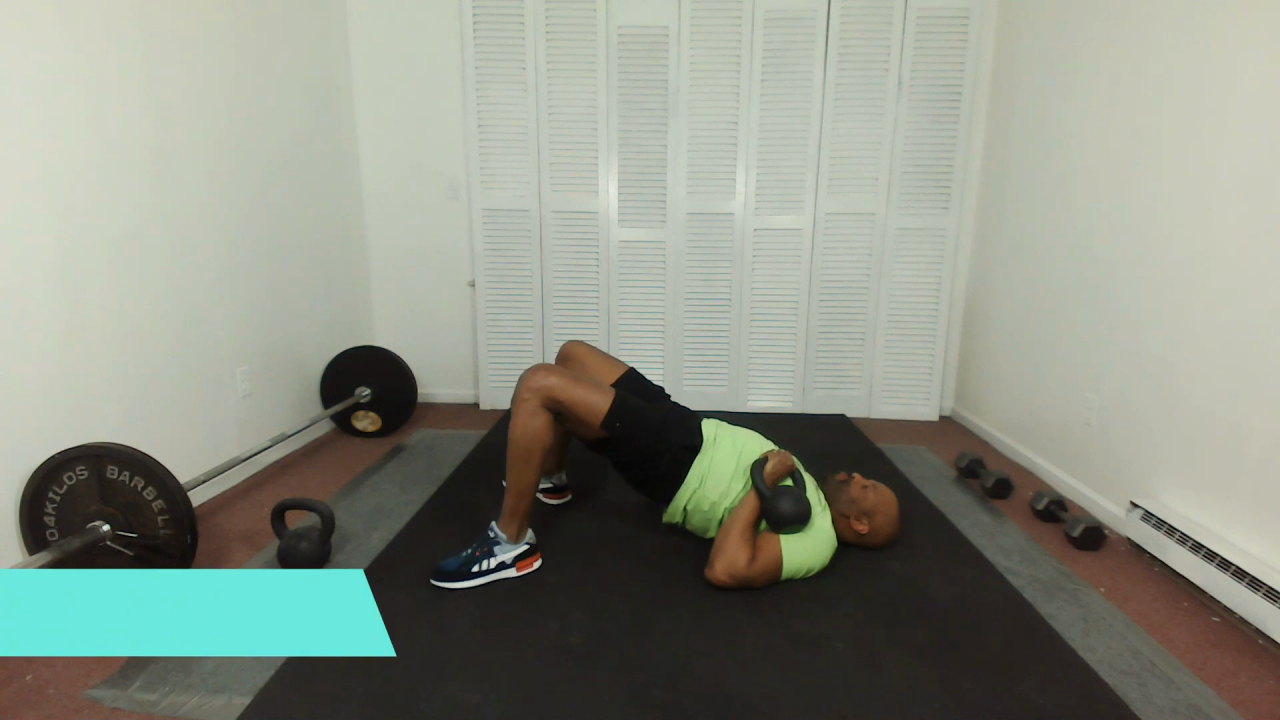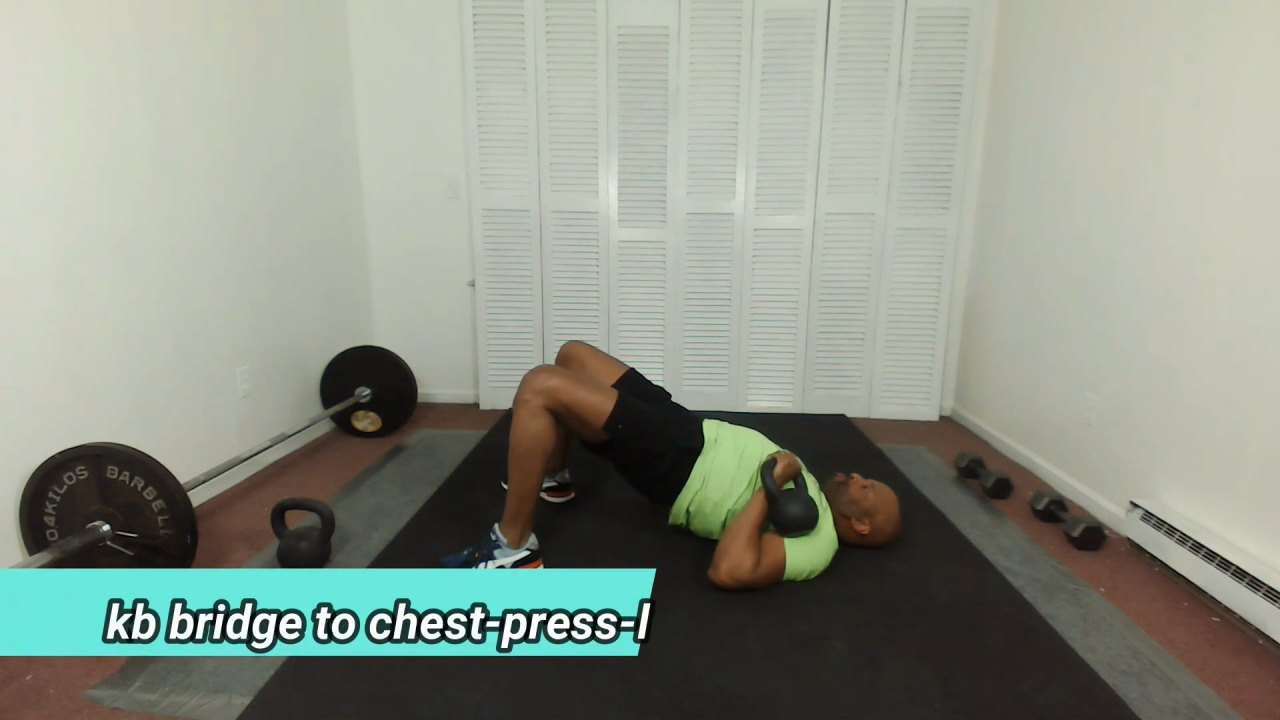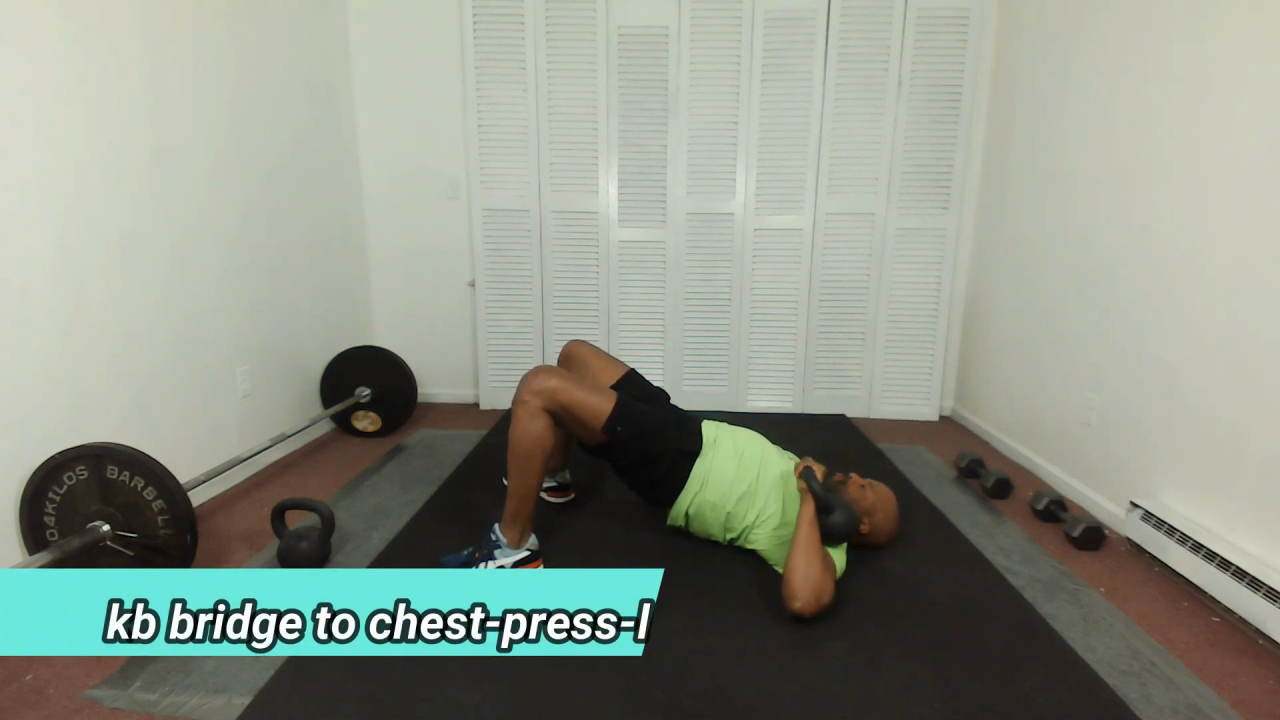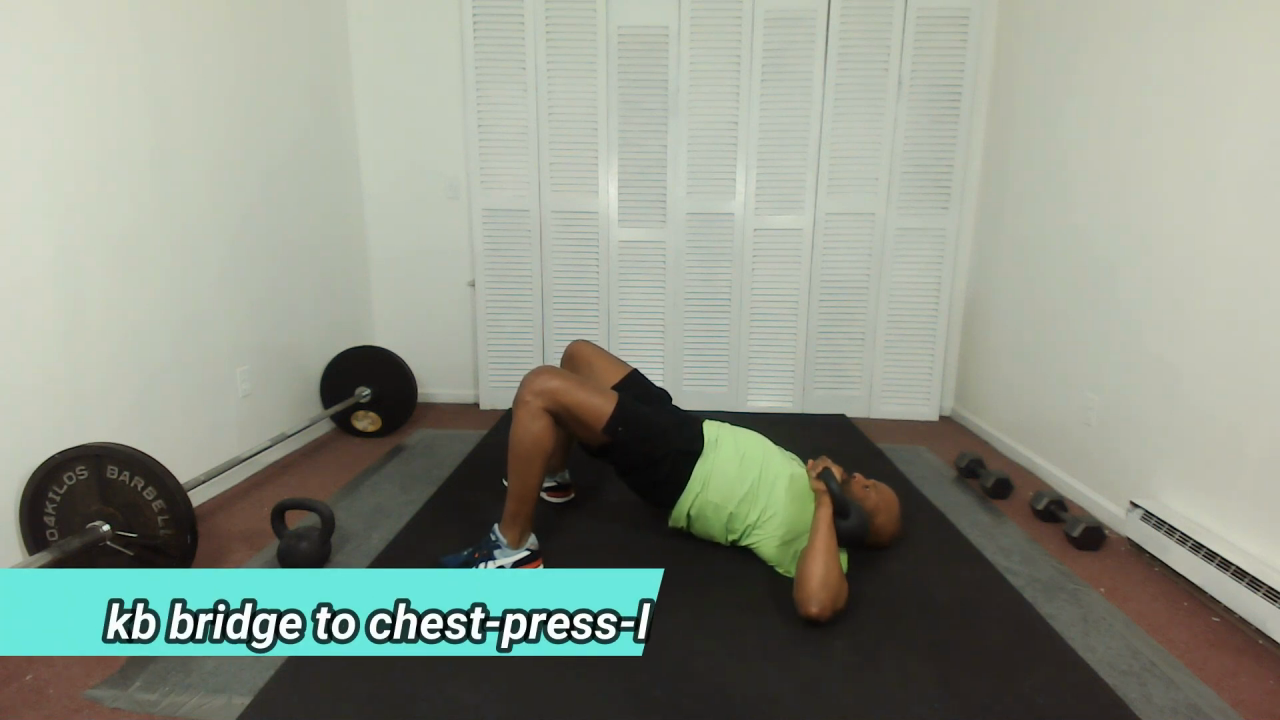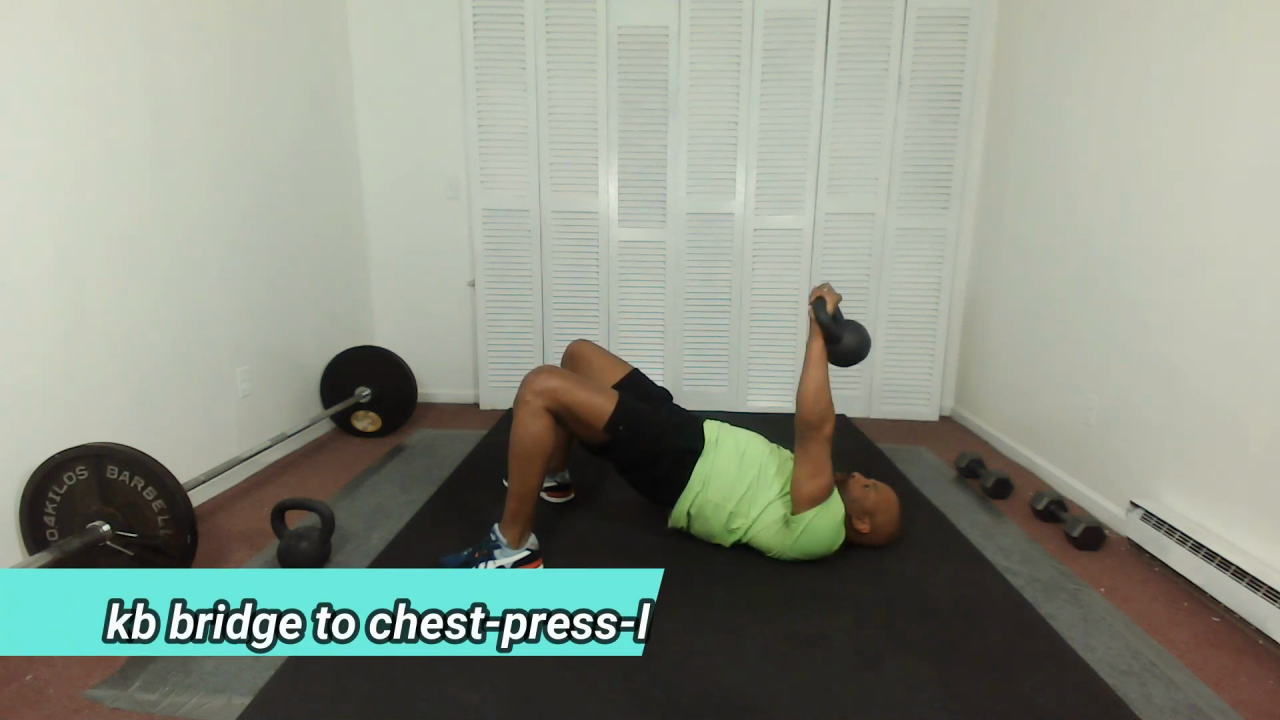
dt=0.7s
person 1, frame 1
left shoulder: (815, 540)
right shoulder: (810, 494)
left elbow: (724, 569)
left wrist: (763, 484)
left hip: (672, 462)
right hip: (689, 431)
left knee: (538, 384)
right knee: (573, 353)
left ankle: (511, 542)
right ankle: (550, 478)
person 1, frame 2
left shoulder: (816, 541)
right shoulder: (812, 493)
left elbow: (728, 571)
left wrist: (770, 486)
left hip: (674, 463)
right hip: (689, 434)
left knee: (541, 387)
right knee: (572, 354)
left ankle: (513, 547)
right ankle: (552, 478)
person 1, frame 3
left shoulder: (827, 544)
right shoulder: (819, 505)
left elbow: (803, 600)
left wrist: (808, 499)
left hip: (674, 466)
right hip: (689, 434)
left knee: (539, 388)
right knee: (575, 354)
left ankle: (513, 546)
right ankle: (553, 477)
person 1, frame 4
left shoulder: (825, 542)
right shoulder: (807, 494)
left elbow: (816, 605)
left wrist: (825, 501)
left hip: (678, 467)
right hip: (689, 433)
left knee: (539, 388)
right knee: (579, 354)
left ankle: (513, 545)
right ankle: (552, 478)
person 1, frame 5
left shoulder: (822, 528)
right shoulder: (822, 510)
left elbow: (813, 426)
left wrist: (818, 331)
left hip: (676, 466)
right hip: (691, 436)
left knee: (541, 388)
right knee: (580, 352)
left ankle: (513, 546)
right ankle: (552, 478)
